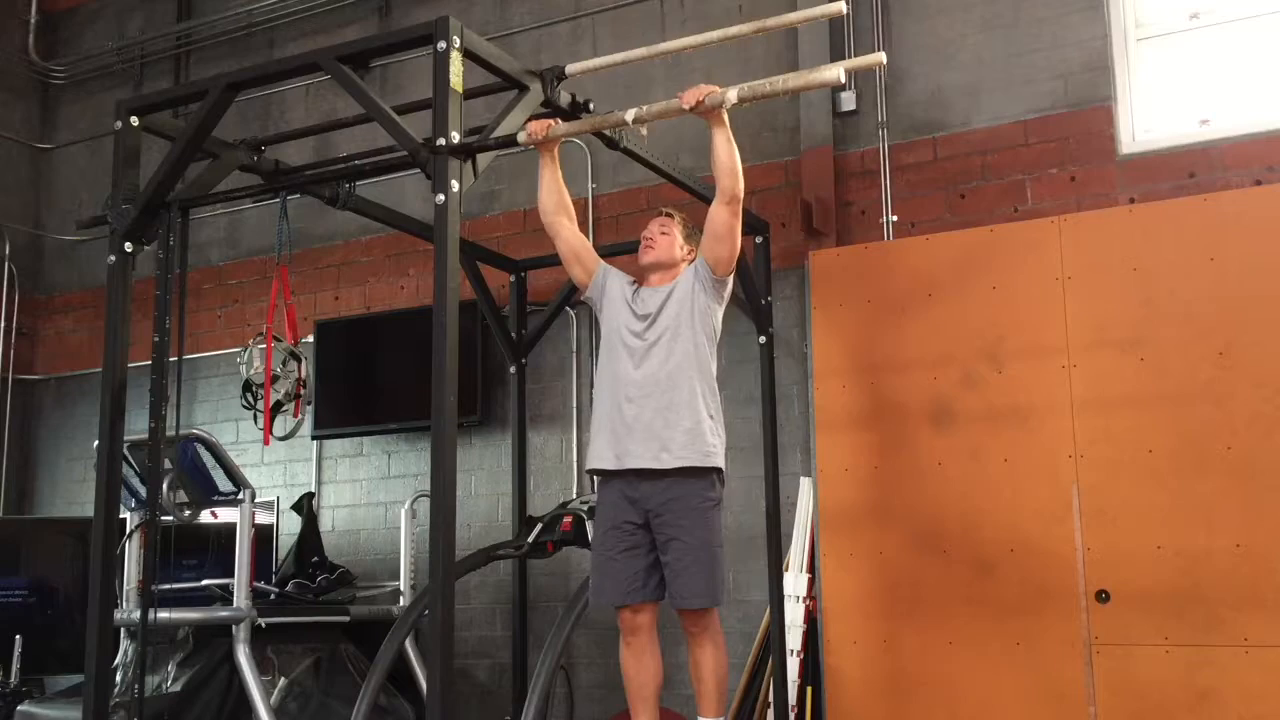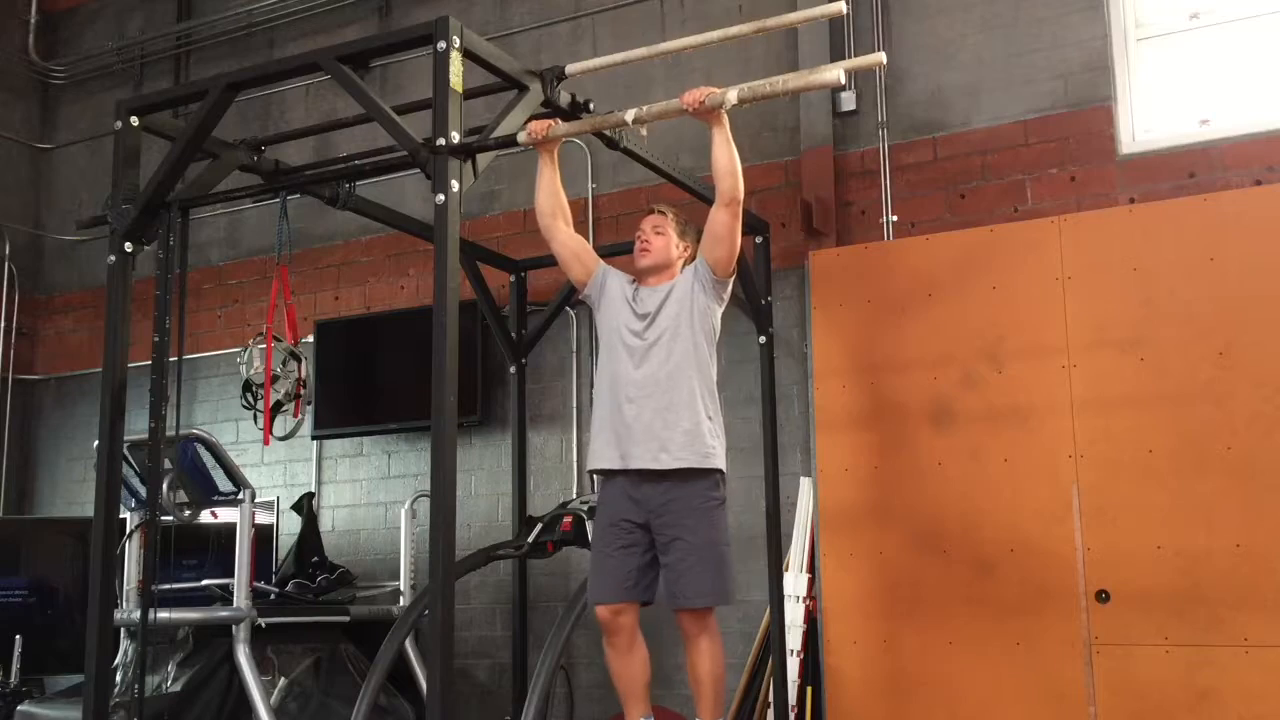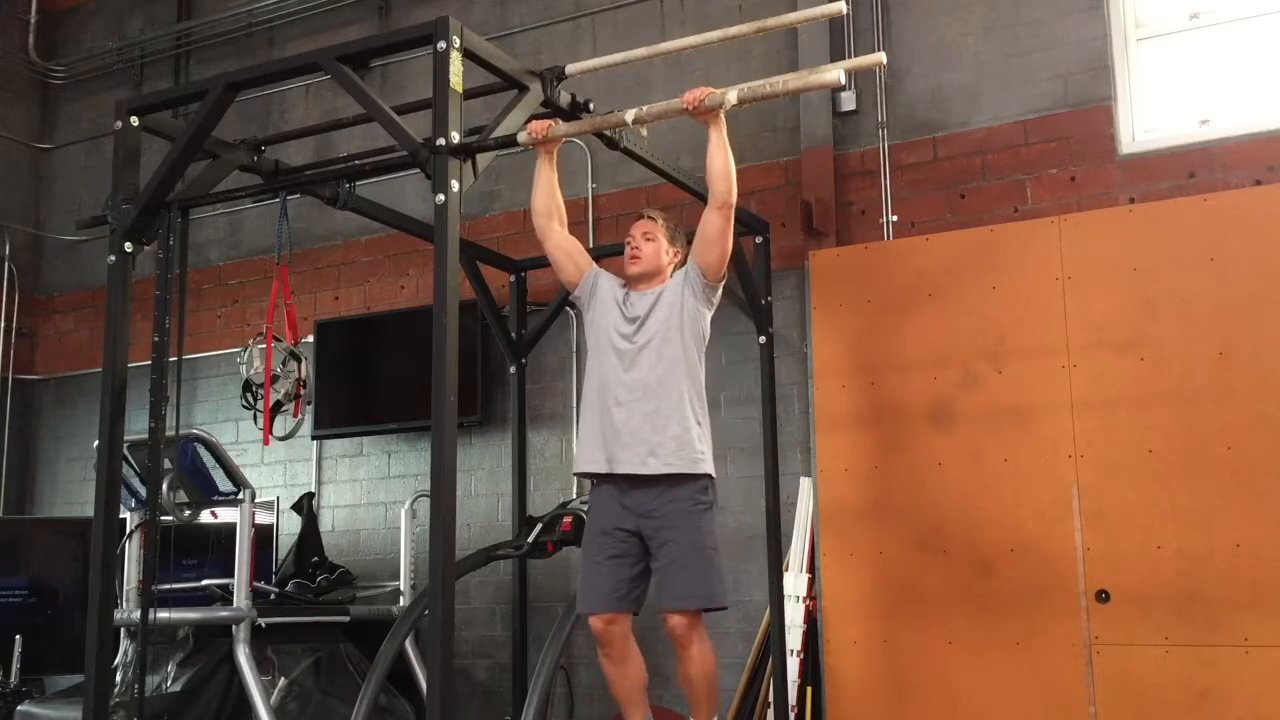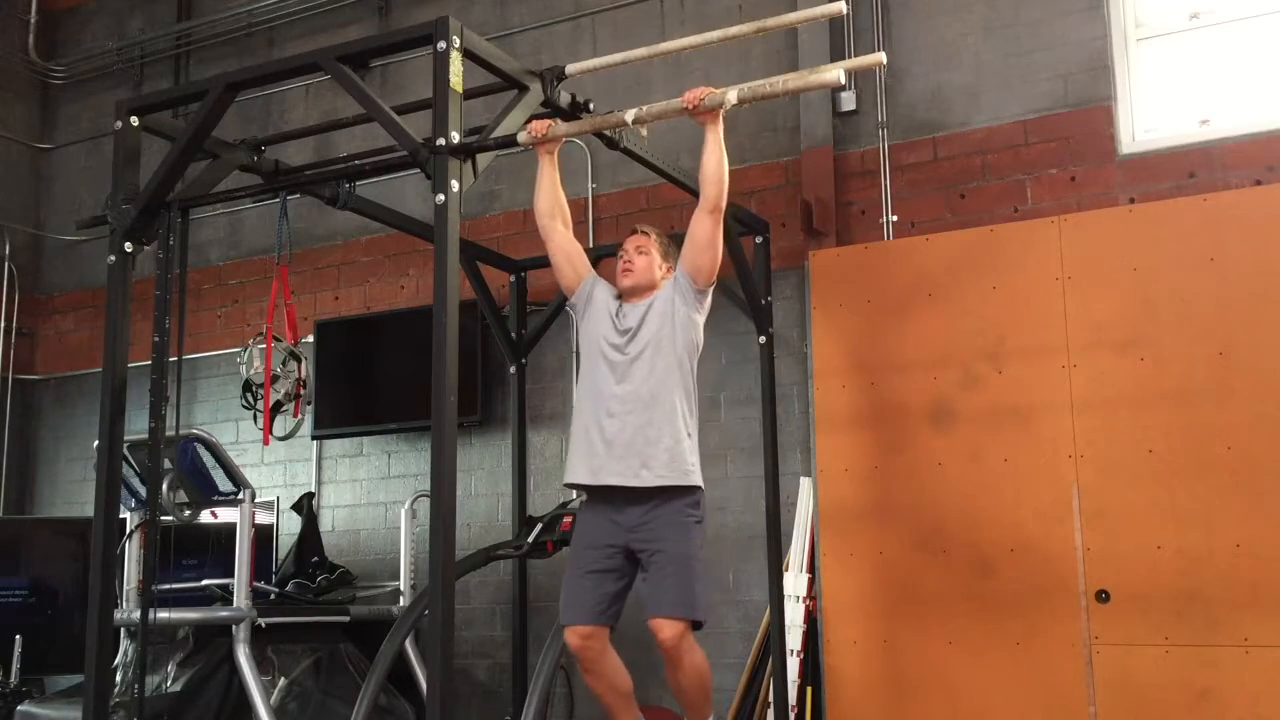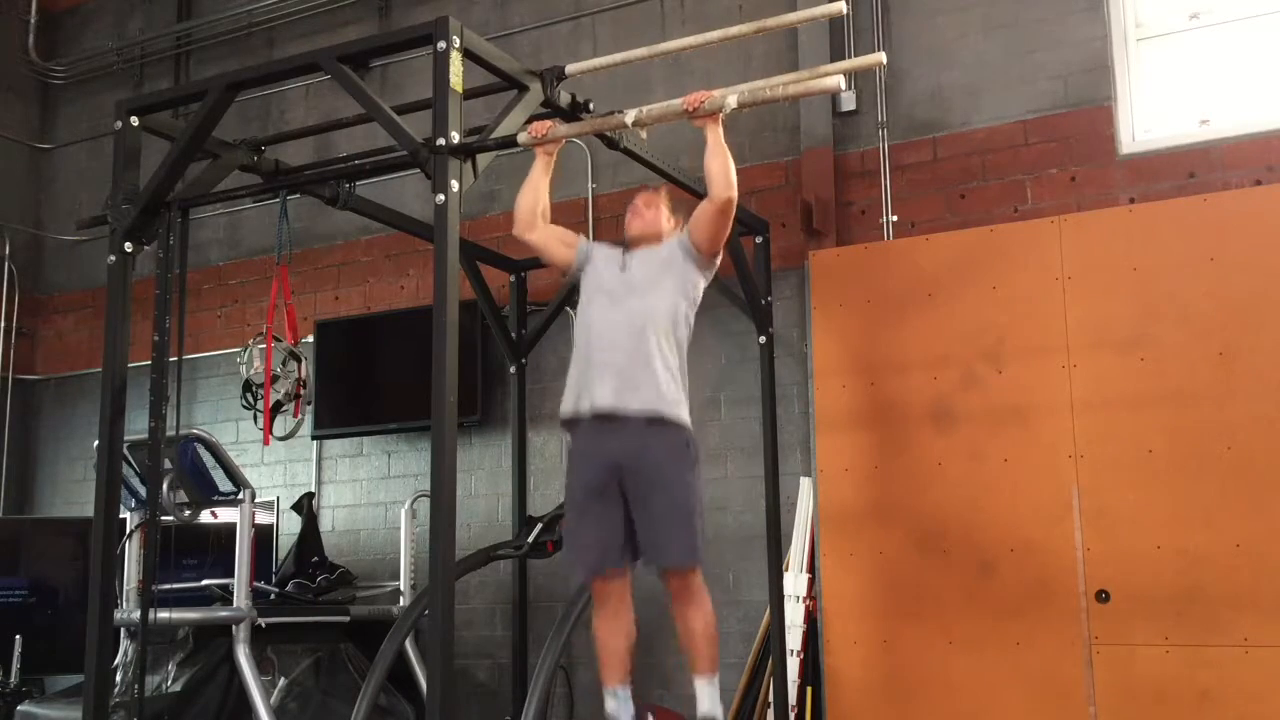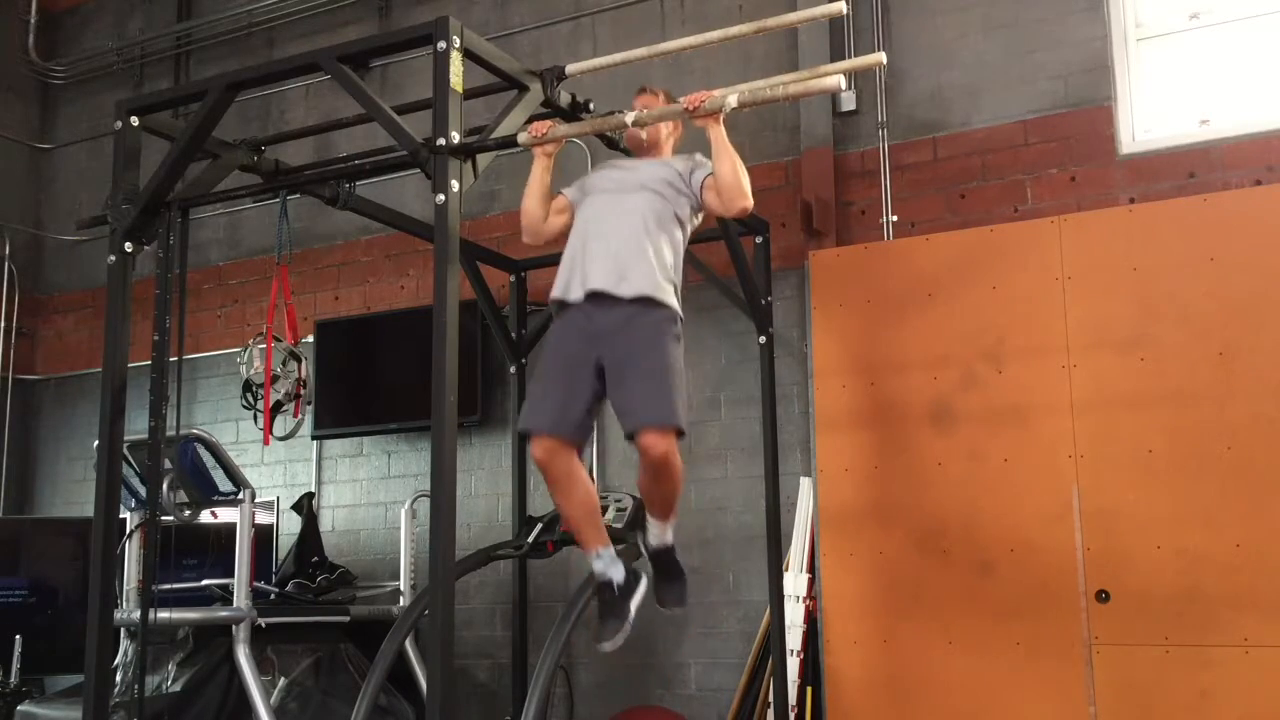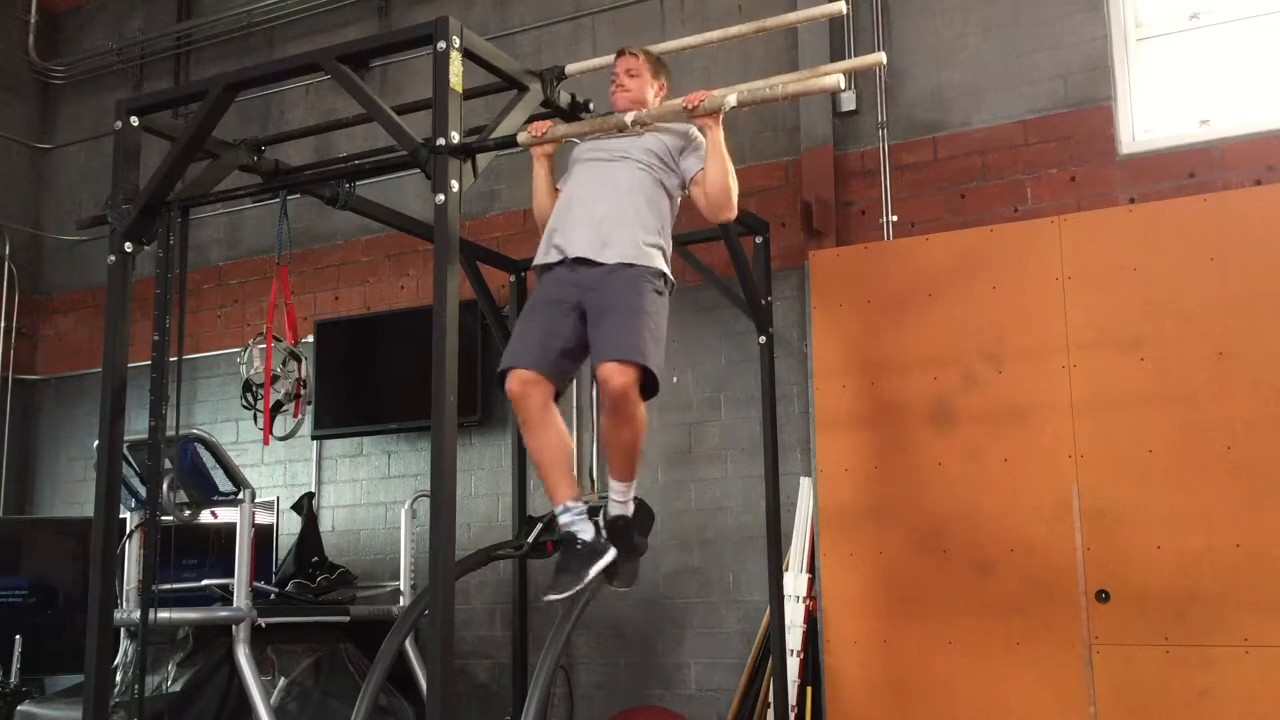
dt=0.3s
person 1, frame 1
left shoulder: (702, 287)
right shoulder: (611, 292)
left elbow: (730, 198)
right elbow: (560, 224)
left wrist: (716, 120)
right wrist: (547, 154)
left hip: (686, 473)
right hip: (619, 476)
left knee: (698, 616)
right knee: (634, 618)
person 1, frame 2
left shoulder: (701, 287)
right shoulder: (609, 292)
left elbow: (730, 201)
right elbow: (555, 225)
left wrist: (717, 122)
right wrist: (548, 155)
left hip: (688, 474)
right hip: (621, 477)
left knee: (695, 618)
right knee: (613, 614)
person 1, frame 3
left shoulder: (691, 292)
right shoulder: (598, 295)
left elbow: (723, 205)
right elbow: (549, 226)
left wrist: (714, 124)
right wrist: (546, 156)
left hip: (677, 482)
right hip: (612, 485)
left knee: (683, 623)
right knee: (606, 624)
person 1, frame 4
left shoulder: (681, 303)
right shoulder: (593, 305)
left elbow: (711, 207)
right elbow: (553, 227)
left wrist: (712, 126)
right wrist: (548, 156)
left hip: (667, 495)
right hip: (602, 500)
left knee: (671, 632)
right knee: (582, 637)
person 1, frame 5
left shoulder: (683, 258)
right shoulder: (598, 261)
left elbow: (723, 198)
right elbow: (528, 226)
left wrist: (711, 129)
right wrist: (544, 156)
left hip: (656, 431)
right hip: (593, 431)
left knee: (681, 577)
right knee: (606, 585)
person 1, frame 6
left shoulder: (687, 169)
right shoulder: (596, 176)
left elbow: (738, 202)
right elbow: (534, 232)
left wrist: (715, 130)
right wrist: (542, 160)
left hip: (644, 310)
right hip: (576, 311)
left knee: (657, 443)
right knee: (548, 445)
left ankle: (661, 546)
right ankle: (612, 574)
person 1, frame 7
left shoulder: (678, 138)
right shoulder: (585, 147)
left elbow: (722, 208)
right elbow: (549, 221)
left wrist: (712, 129)
right wrist: (541, 158)
left hip: (631, 269)
right hip: (561, 271)
left knee: (618, 379)
right knee: (525, 385)
left ankle: (620, 514)
right ankle: (579, 529)
